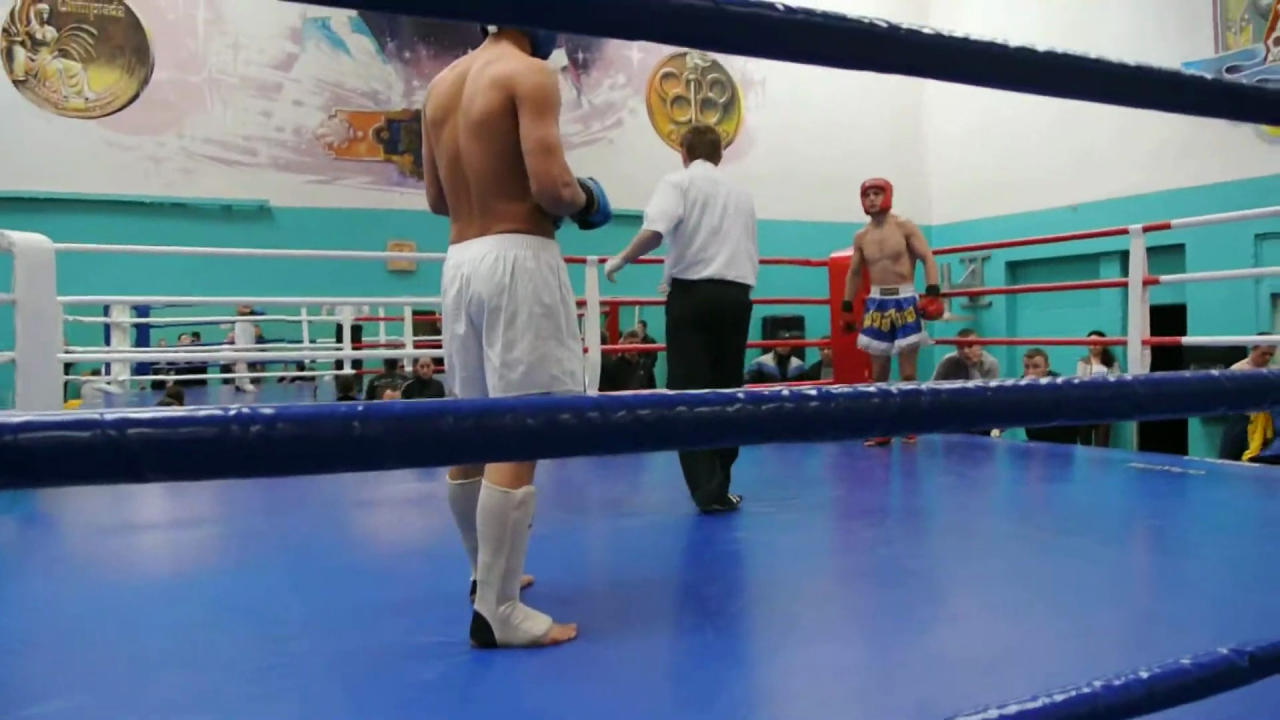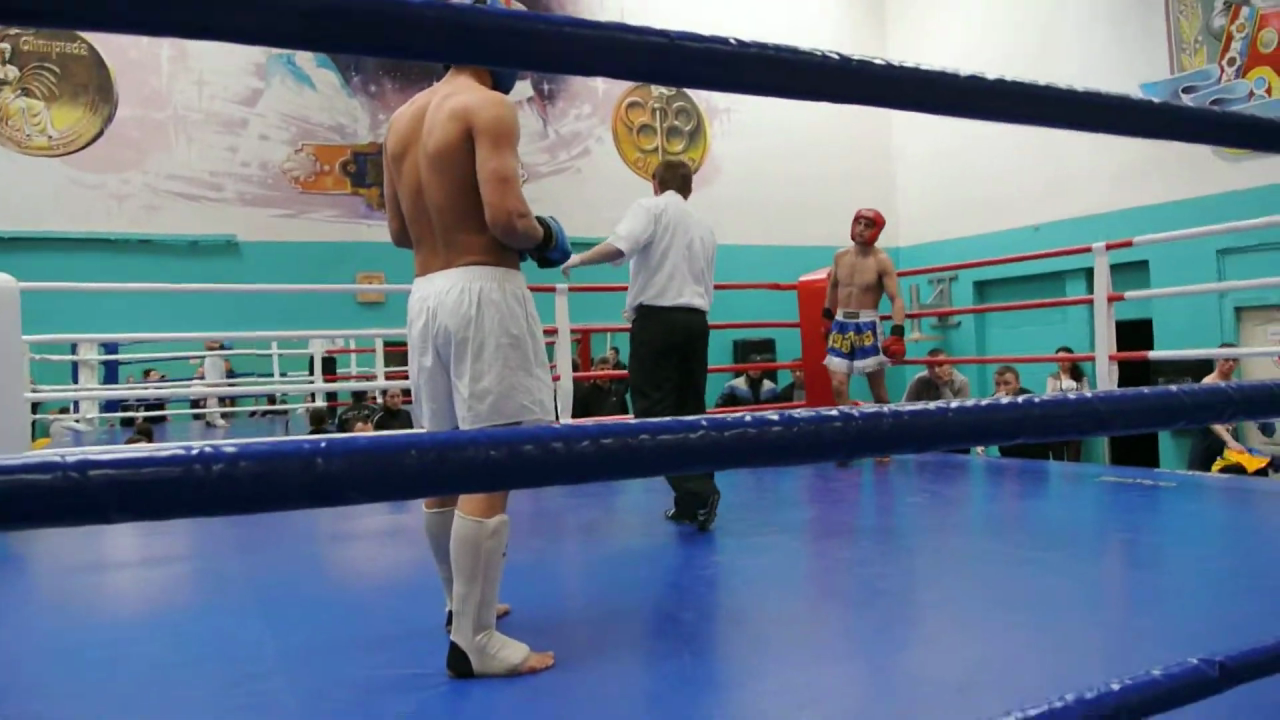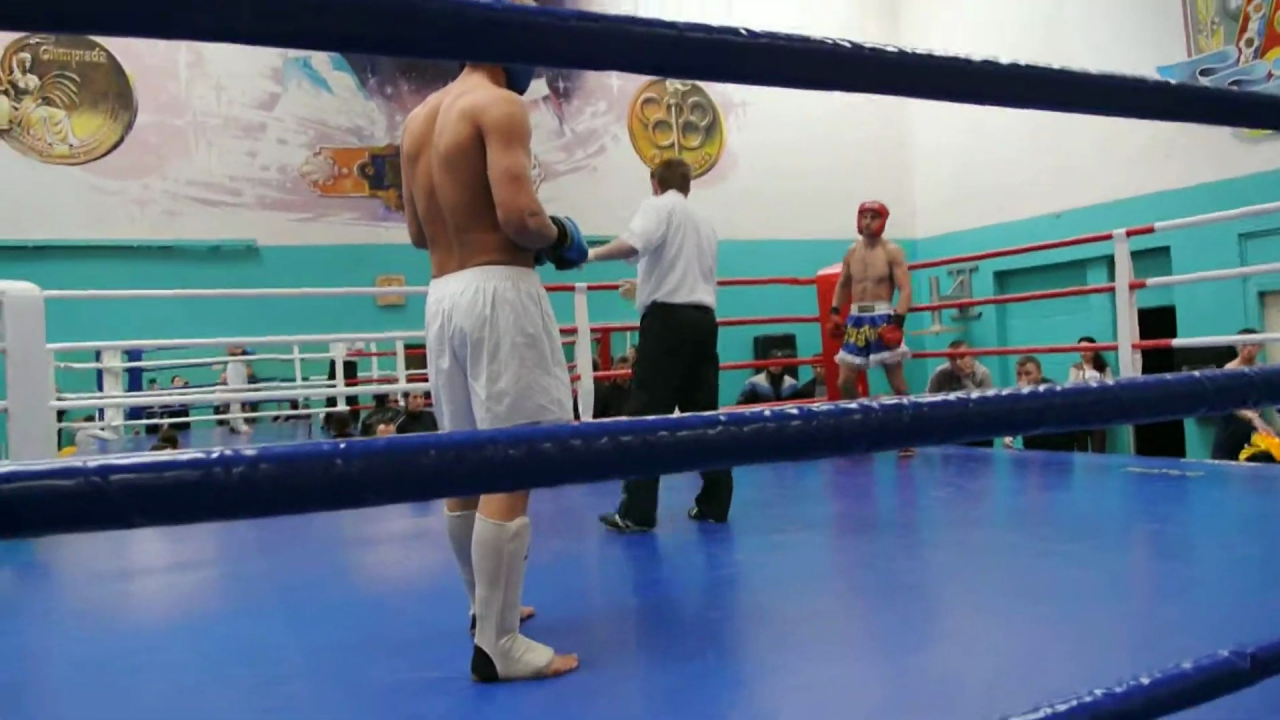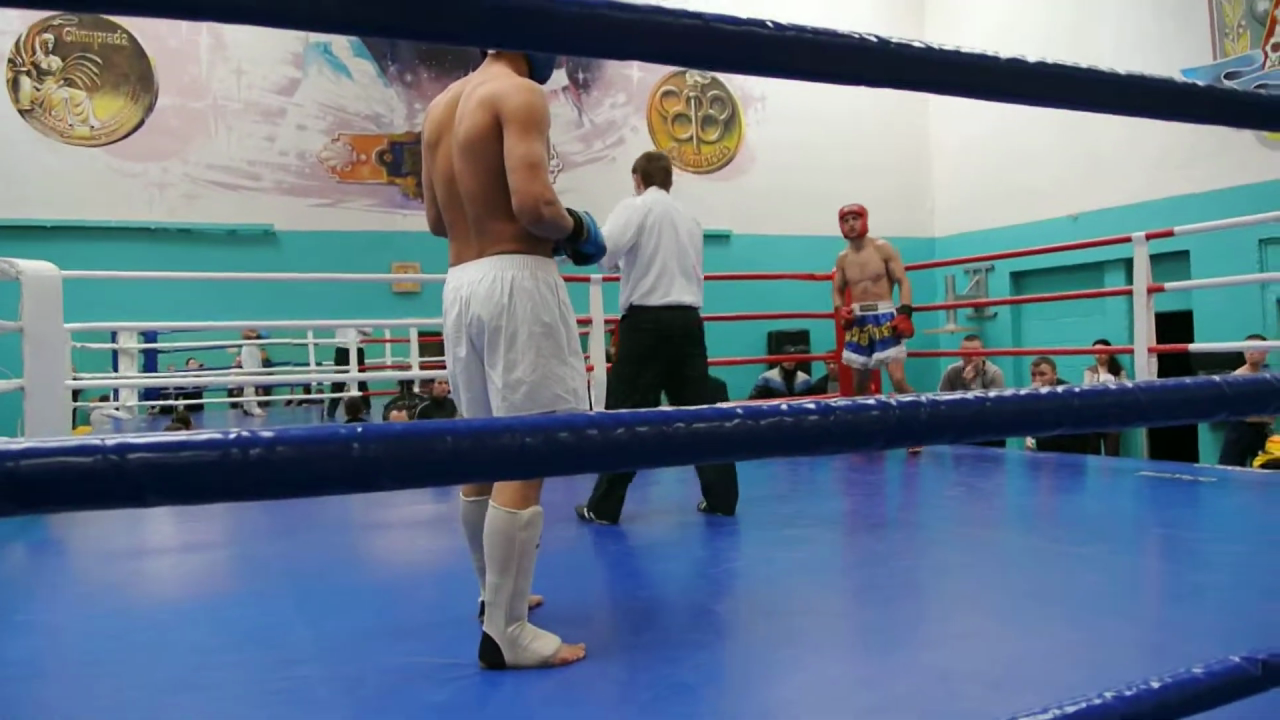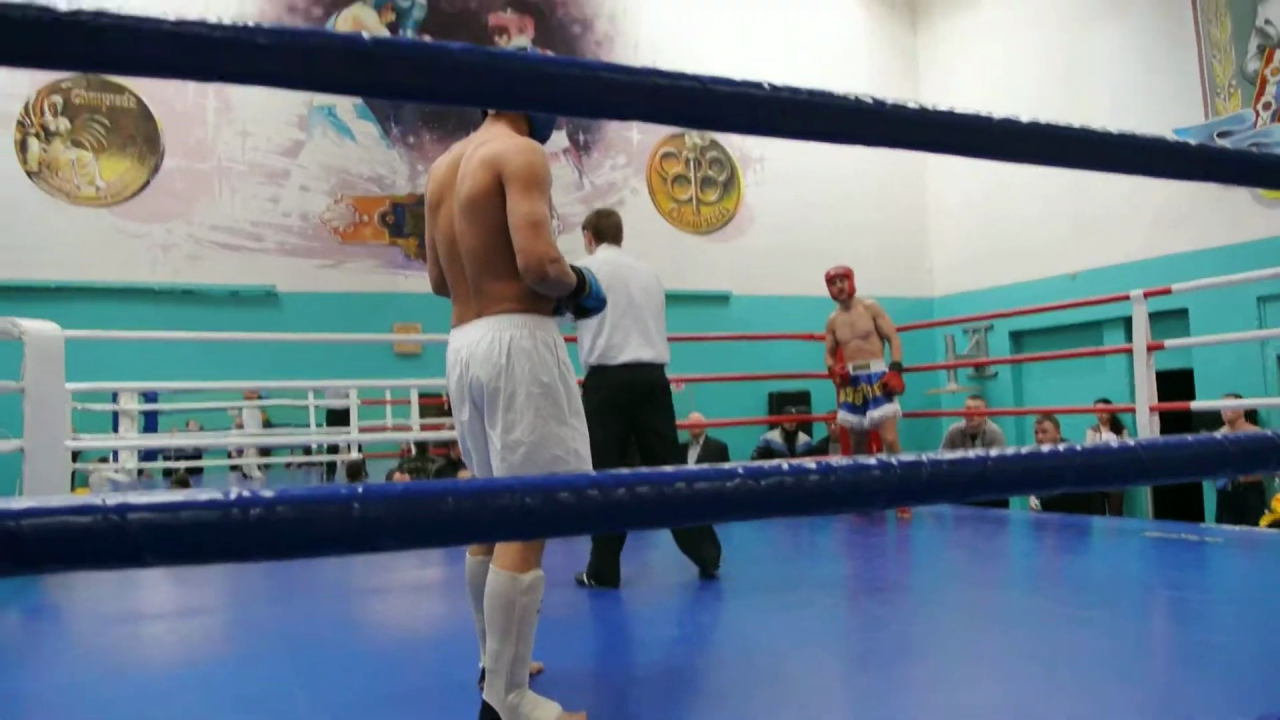
dt=0.3s
person 1, frame 1
left shoulder: (441, 85)
right shoulder: (529, 74)
right elbow: (550, 184)
right wrist: (586, 200)
left hip: (462, 261)
right hip: (518, 259)
left ankle: (486, 574)
right ankle: (497, 612)
person 1, frame 2
left shoulder: (404, 118)
right shoulder: (489, 107)
right elbow: (505, 216)
right wrist: (545, 238)
left hip: (428, 295)
right hip: (484, 294)
left ankle: (464, 602)
right ankle: (473, 641)
person 1, frame 3
left shoulder: (419, 119)
right shoulder: (501, 104)
right elbow: (518, 215)
right wrist: (560, 237)
left hip: (445, 296)
right hip: (499, 292)
left ankle: (486, 607)
right ankle: (497, 644)
person 1, frame 4
left shoulder: (440, 106)
right shoulder: (520, 94)
right elbow: (535, 203)
right wrist: (575, 228)
left hip: (462, 283)
right hip: (516, 281)
left ankle: (497, 595)
right ankle: (504, 633)
person 1, frame 5
left shoulder: (444, 166)
right shoulder: (521, 153)
right elbow: (539, 263)
right wrist: (578, 285)
left hip: (464, 344)
right hip: (518, 341)
left ankle: (496, 662)
person 2, frame 1
left shoulder: (678, 181)
right shoulder: (741, 192)
left elbow: (655, 231)
left wrist: (619, 261)
left hip: (692, 294)
right hip: (735, 296)
left knee: (690, 392)
right knee: (726, 390)
left ankle: (709, 489)
right ankle: (717, 484)
person 2, frame 2
left shoulder: (650, 207)
right shoulder: (704, 226)
left elbow: (619, 246)
left wrist: (579, 259)
left hip: (657, 320)
right hip: (695, 322)
left knee: (654, 412)
right knee: (689, 412)
left ankle: (698, 495)
right ankle: (693, 502)
person 2, frame 3
left shoulder: (658, 205)
right shoulder: (704, 222)
left elbow: (634, 244)
left wrist: (595, 253)
right wrist: (644, 286)
left hip: (667, 318)
right hip: (703, 318)
left knee: (647, 411)
right knee: (704, 412)
left ankle: (637, 510)
right ankle: (715, 502)
person 2, frame 4
left shoulder: (634, 208)
right shoulder: (690, 218)
left hip: (646, 320)
right hip: (688, 319)
left knee: (625, 412)
right knee: (698, 408)
left ankle: (604, 505)
right ankle: (722, 495)
person 2, frame 5
left shoulder: (586, 269)
right shoulder: (648, 273)
left hip: (608, 378)
right hip: (651, 376)
left knee: (605, 475)
right knee: (670, 467)
left ankle: (603, 570)
right ankle: (706, 554)
person 3, frame 1
left shoulder: (904, 226)
right shoulder: (861, 237)
left elbow: (928, 259)
right elbow: (853, 274)
left wrist: (932, 294)
right wrist: (847, 309)
left hip: (905, 301)
right hip: (876, 303)
left knee: (908, 372)
right knee: (879, 371)
person 3, frame 2
left shoulder: (881, 261)
right shoulder: (840, 256)
left elbow: (897, 299)
left wrist: (897, 334)
right wrist: (827, 316)
left hip: (866, 328)
right hip: (841, 325)
left knee: (878, 391)
right knee: (838, 386)
person 3, frame 3
left shoulder: (892, 251)
right shoulder: (851, 252)
left elbow: (905, 288)
right elbow: (842, 285)
left wrist: (897, 323)
right wrist: (835, 314)
left hip: (882, 319)
right hip: (855, 320)
left knee: (899, 385)
right knee: (844, 383)
person 3, frame 4
left shoulder: (882, 248)
right shoulder: (842, 260)
left elbow: (903, 282)
right elbow: (837, 290)
left wrist: (904, 315)
right wrist: (840, 308)
left hip: (885, 318)
right hip: (856, 319)
left knee: (900, 384)
right knee: (863, 387)
person 3, frame 5
left shoulder: (872, 308)
right shoulder: (833, 321)
left elbow: (893, 340)
right elbow: (829, 353)
left wrist: (896, 371)
right wrist: (833, 369)
left hip: (877, 377)
right hip: (851, 382)
left knee: (889, 439)
